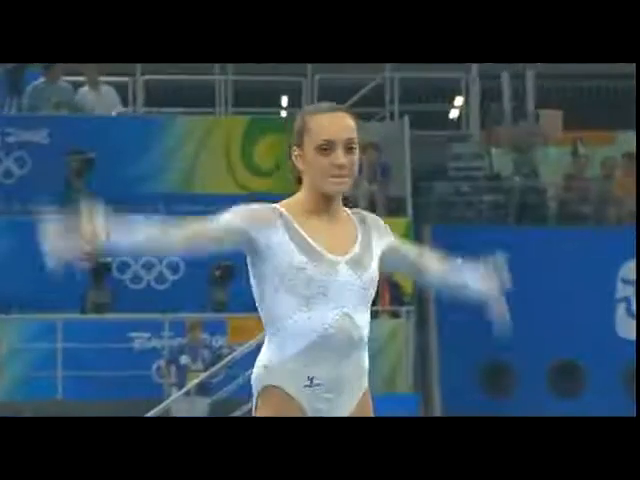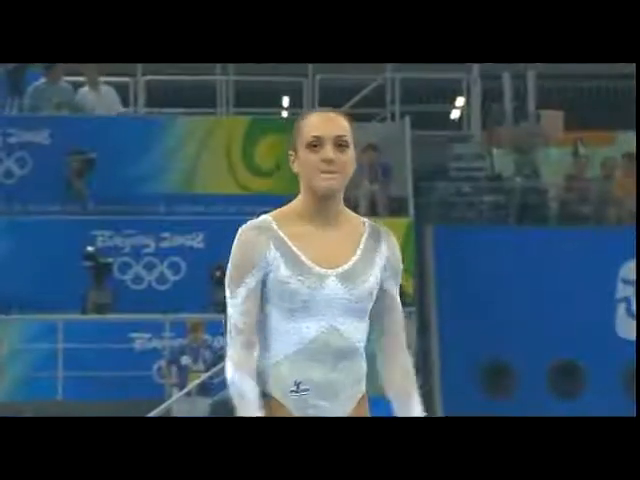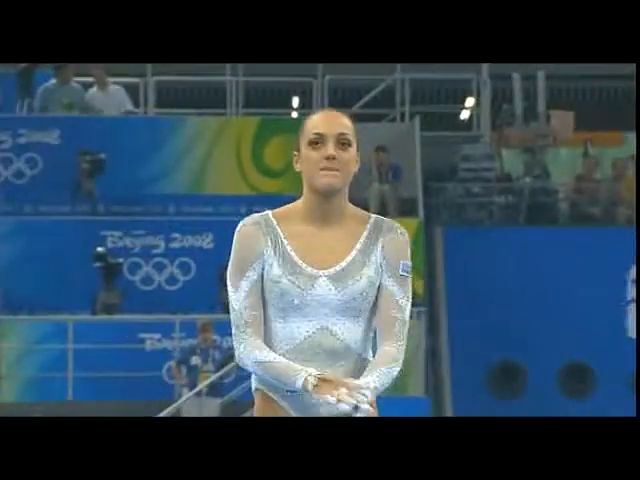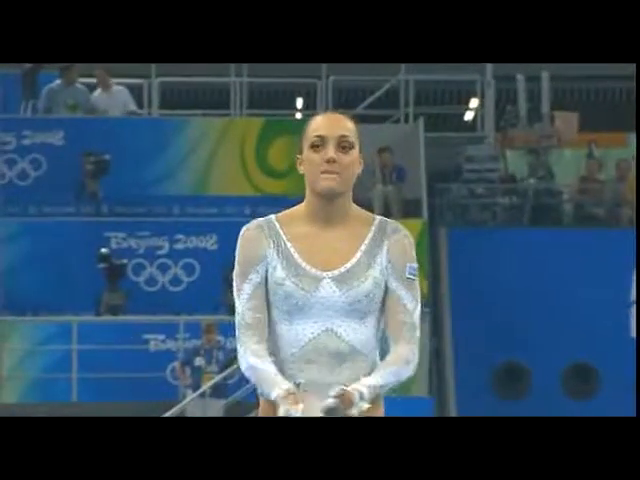
dt=0.2s
person 1, frame 1
left shoulder: (370, 230)
right shoulder: (264, 223)
left elbow: (428, 265)
right elbow: (185, 236)
left wrist: (476, 280)
right wrist: (106, 234)
left hip: (351, 403)
right hip: (286, 397)
person 1, frame 2
left shoulder: (380, 244)
right shoulder: (258, 238)
left elbow: (393, 350)
right elbow: (241, 349)
left wrist: (412, 415)
right wrist: (251, 417)
left hip: (350, 408)
right hip: (280, 408)
person 1, frame 3
left shoulder: (388, 238)
right shoulder: (256, 234)
left elbow: (393, 344)
right elbow: (246, 344)
left wrist: (361, 394)
right wrist: (311, 381)
left hip: (353, 408)
right hip: (280, 407)
person 1, frame 4
left shoulder: (392, 240)
right shoulder: (260, 238)
left elbow: (406, 349)
right elbow: (249, 345)
left wrist: (359, 392)
right wrist: (285, 396)
left hip: (361, 410)
right hip: (285, 411)
